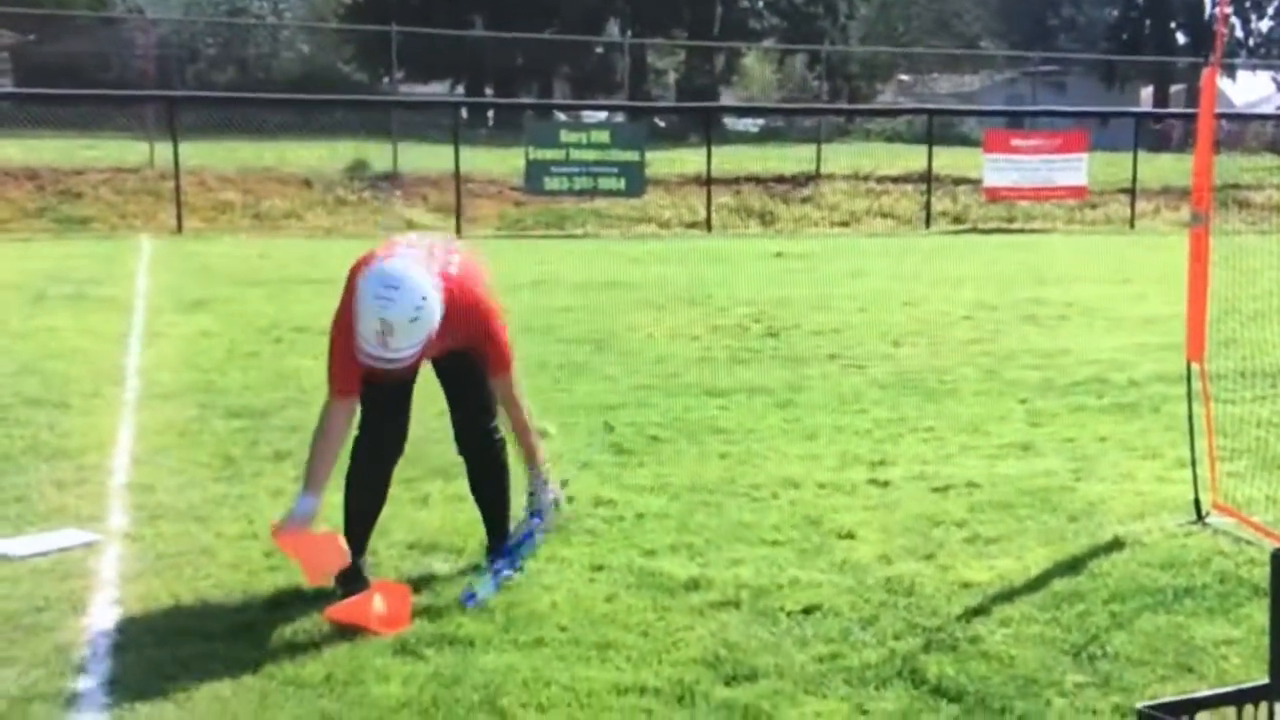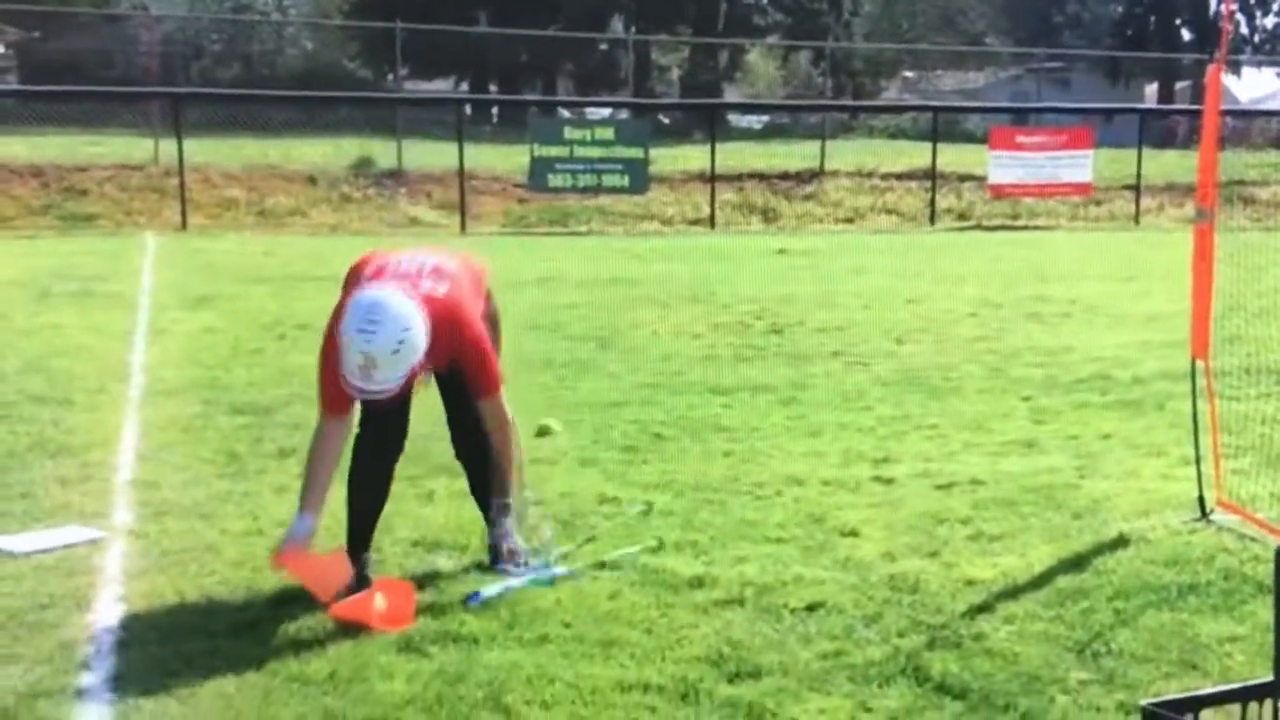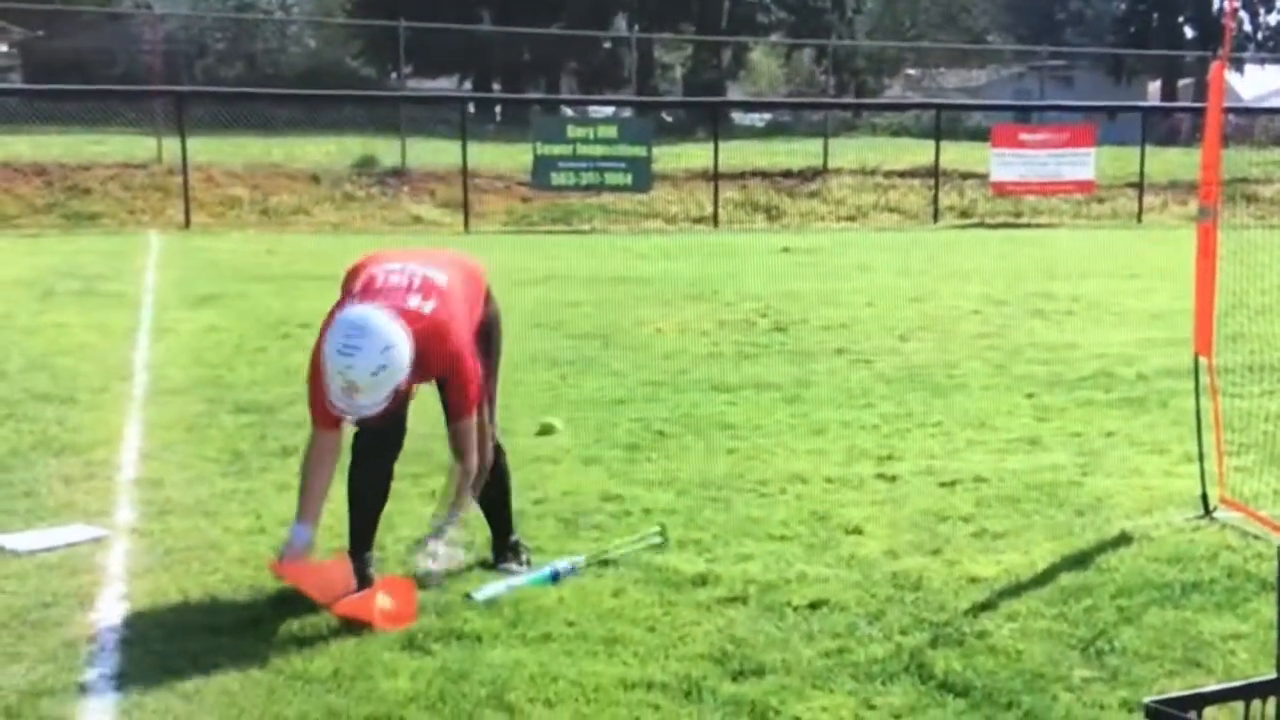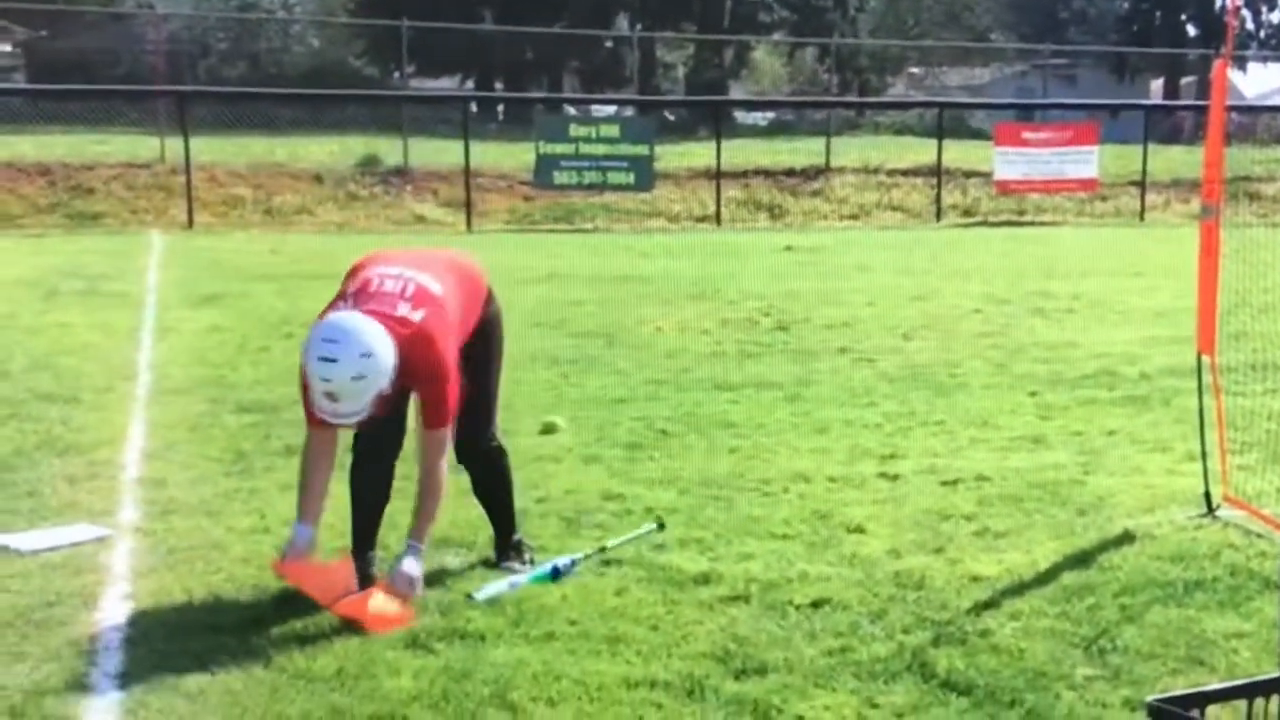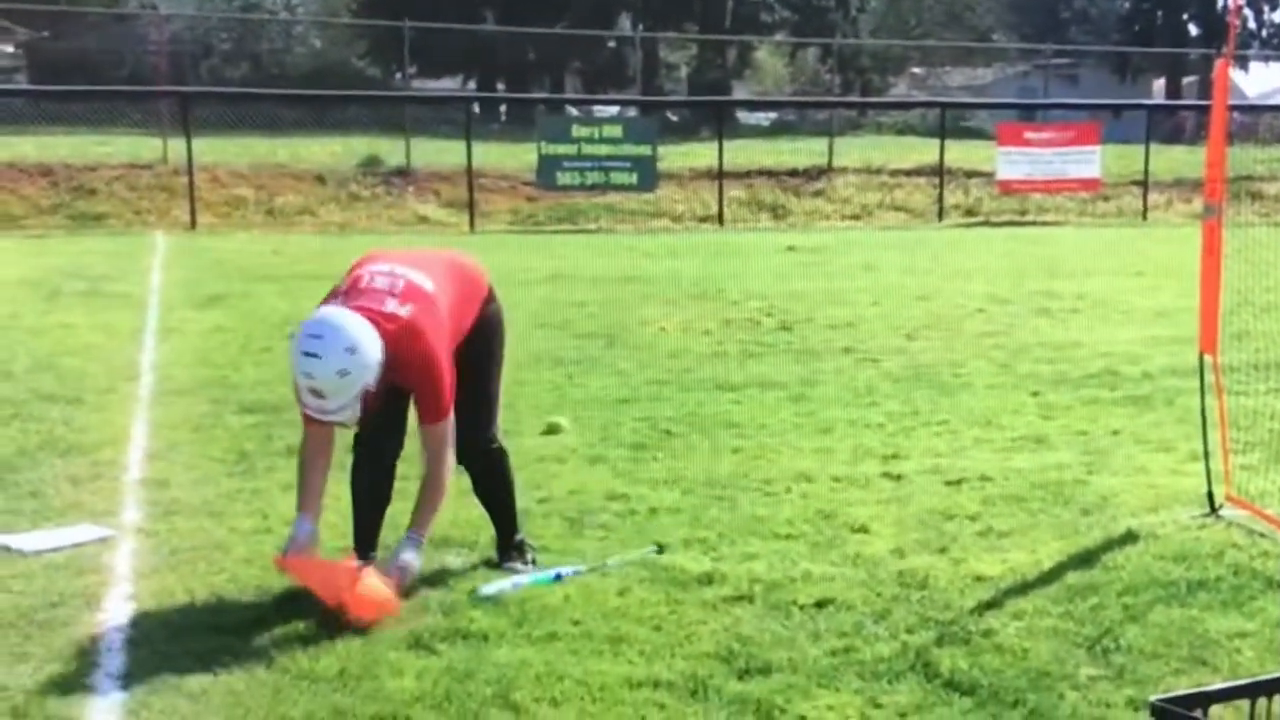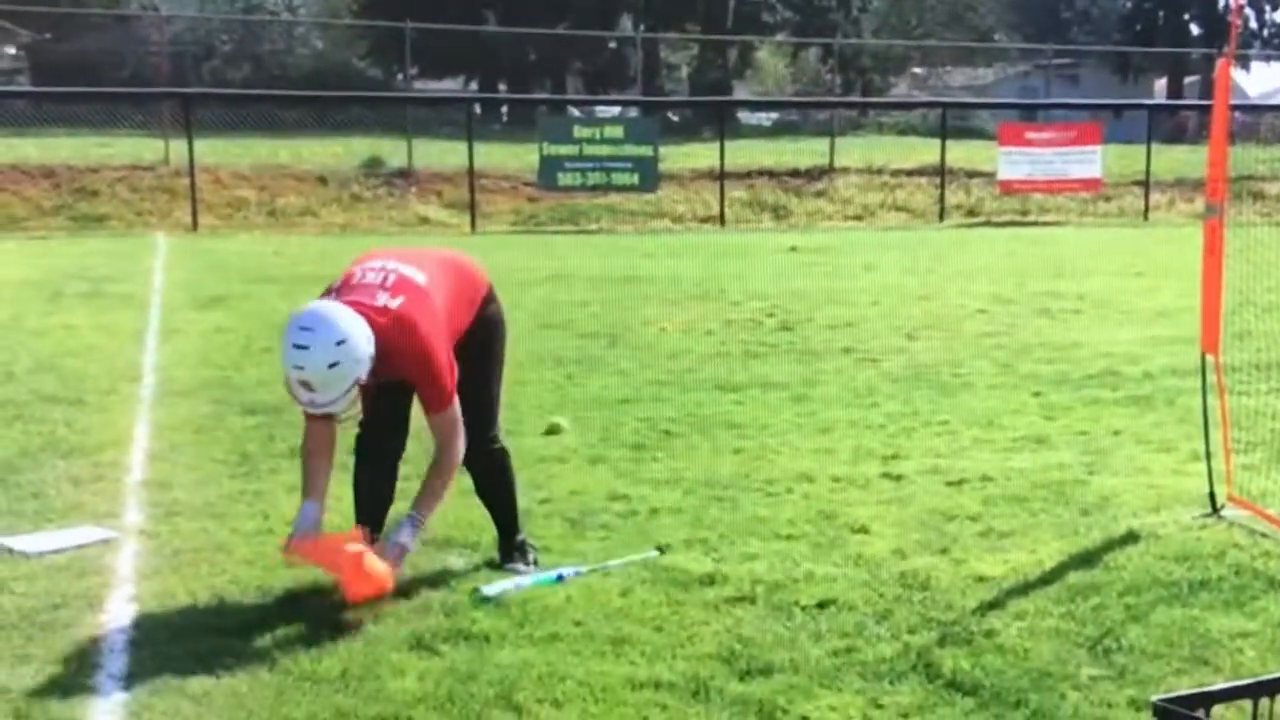
dt=0.1s
person 1, frame 1
left shoulder: (469, 300)
right shoulder: (358, 312)
left elbow: (508, 394)
right elbow: (340, 408)
left wrist: (539, 481)
right wrist: (308, 501)
left hip: (459, 330)
right hip: (386, 318)
left knee: (479, 432)
right knee: (380, 437)
left ankle: (501, 547)
right ankle: (350, 560)
person 1, frame 2
left shoulder: (460, 322)
right shoulder: (346, 333)
left elbow: (497, 417)
right elbow: (332, 430)
left wrist: (504, 510)
right wrist: (305, 521)
left knee: (478, 436)
right knee: (378, 440)
left ankle: (504, 544)
right ankle: (356, 558)
person 1, frame 3
left shoulder: (445, 341)
right shoulder: (335, 348)
left elbow: (469, 446)
right elbow: (324, 441)
left wrist: (443, 530)
right wrist: (303, 532)
left knee: (477, 438)
right knee: (375, 440)
left ankle: (507, 542)
right ankle: (358, 557)
person 1, frame 4
left shoulder: (430, 351)
right shoulder: (327, 353)
left elbow: (434, 463)
right elbow: (320, 445)
left wrist: (413, 553)
right wrist: (304, 532)
left knee: (476, 439)
right knee: (376, 443)
left ankle: (509, 542)
right ankle: (362, 557)
person 1, frame 5
left shoulder: (421, 347)
right shoulder: (321, 350)
left elbow: (440, 457)
right elbow: (316, 439)
left wrist: (412, 544)
right wrist: (304, 526)
left knee: (477, 440)
right knee: (376, 443)
left ankle: (511, 543)
right ankle: (364, 555)
person 1, frame 6
left shoulder: (419, 340)
right shoulder: (318, 341)
left elbow: (452, 445)
right elbow: (318, 429)
left wrist: (412, 525)
right wrist: (310, 508)
left hip: (470, 306)
left knee: (480, 438)
right knee: (378, 440)
left ankle: (513, 543)
